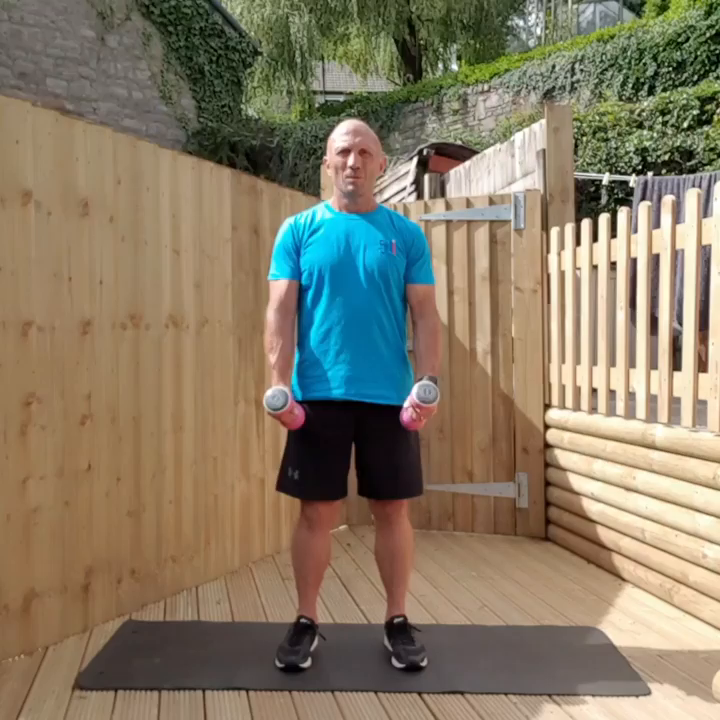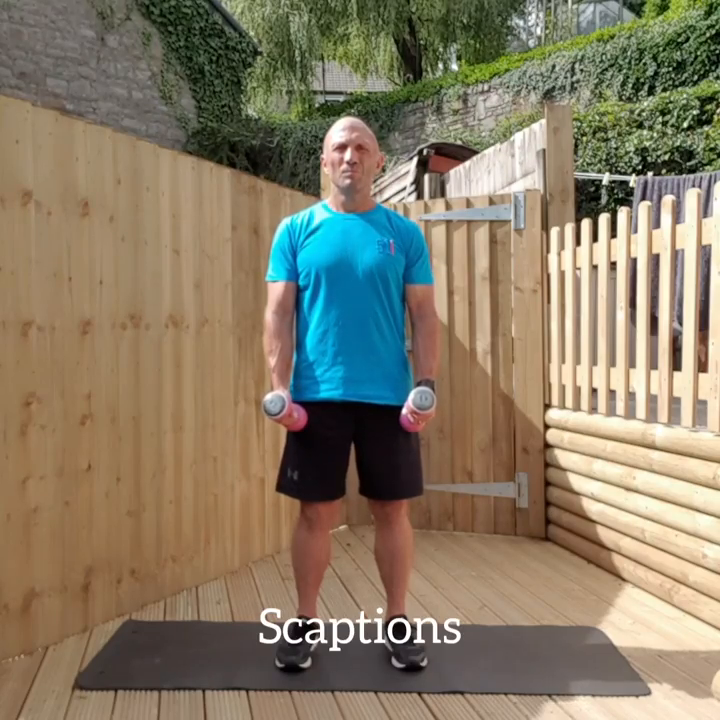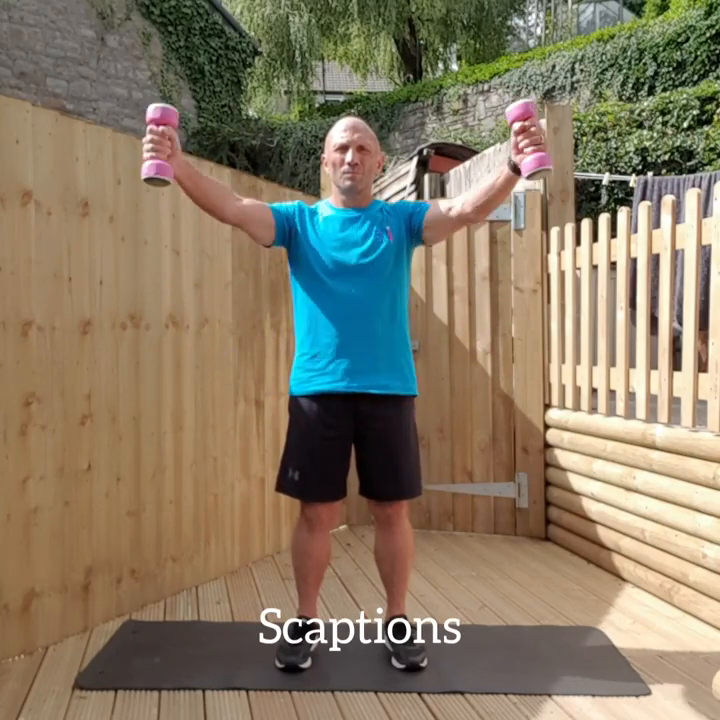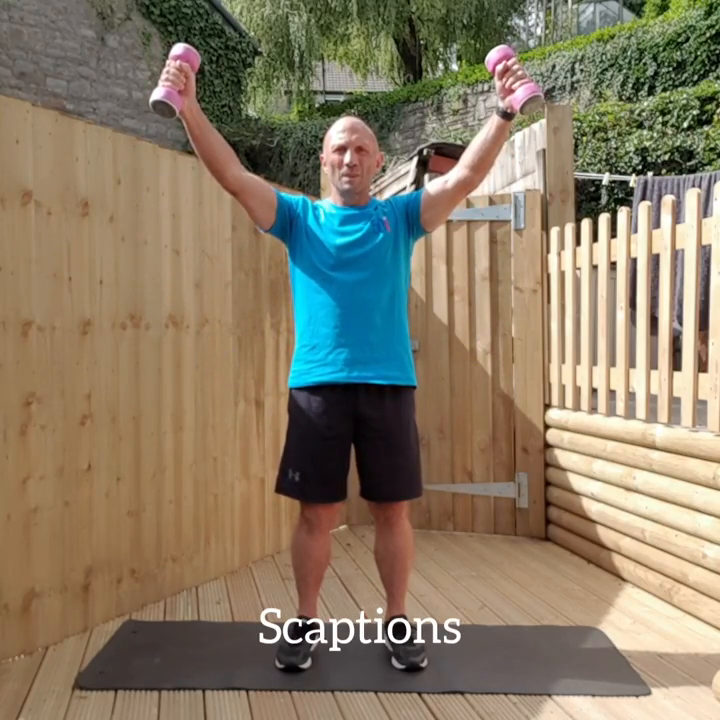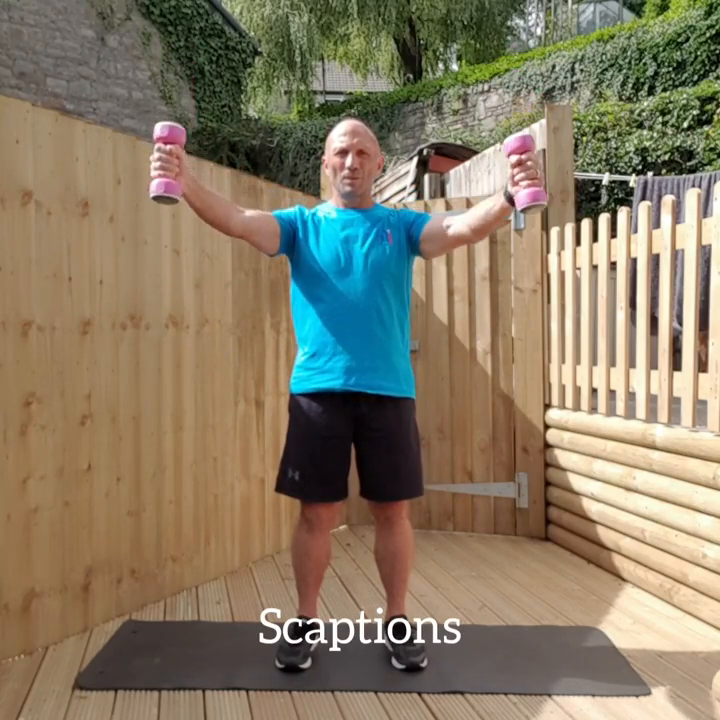
dt=1s
person 1, frame 1
left shoulder: (406, 234)
right shoulder: (298, 230)
left elbow: (425, 314)
right elbow: (280, 310)
left wrist: (428, 383)
right wrist: (279, 385)
left hip: (389, 396)
right hip: (319, 396)
left knee: (392, 509)
right knee: (316, 510)
left ankle: (397, 621)
right ankle: (305, 621)
person 1, frame 2
left shoulder: (404, 234)
right shoulder: (295, 230)
left elbow: (423, 316)
right elbow: (279, 314)
left wrist: (426, 386)
right wrist: (279, 388)
left hip: (389, 396)
right hip: (317, 396)
left knee: (392, 510)
right knee: (316, 512)
left ankle: (397, 621)
right ankle: (305, 622)
person 1, frame 3
left shoulder: (402, 220)
right shoulder: (300, 222)
left elbow: (468, 207)
right elbow: (231, 206)
left wrist: (514, 163)
right wrist: (177, 162)
left hip: (389, 390)
right hip: (317, 390)
left knee: (393, 512)
right knee: (316, 514)
left ankle: (397, 623)
right ankle: (305, 623)
person 1, frame 4
left shoulder: (400, 216)
right shoulder: (298, 217)
left elbow: (465, 175)
right elbow: (233, 176)
left wrist: (503, 112)
right wrist: (189, 108)
left hip: (389, 384)
right hip: (317, 385)
left knee: (393, 510)
right knee: (316, 513)
left ankle: (397, 621)
right ankle: (305, 622)
person 1, frame 5
left shoulder: (401, 225)
right shoulder: (301, 223)
left elbow: (461, 229)
right elbow: (240, 221)
left wrist: (509, 198)
right wrist: (185, 184)
left hip: (388, 389)
right hip: (317, 388)
left knee: (393, 510)
right knee: (316, 512)
left ankle: (397, 622)
right ankle: (305, 623)
